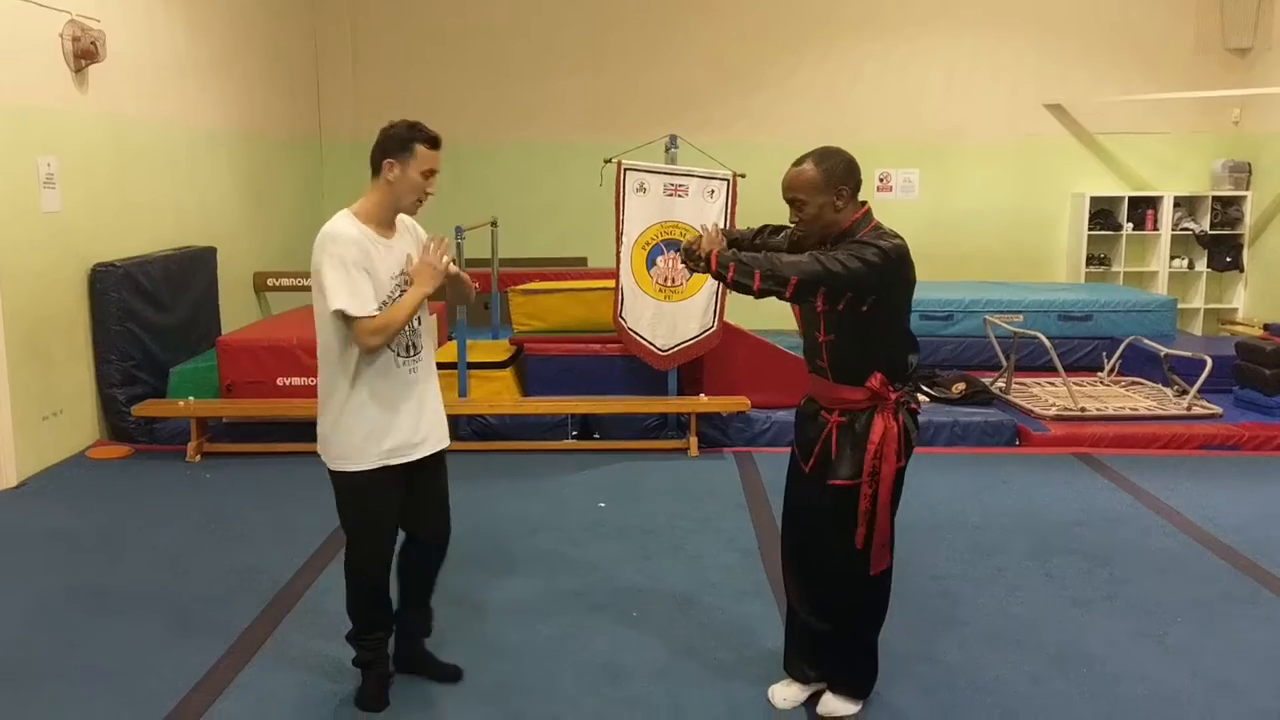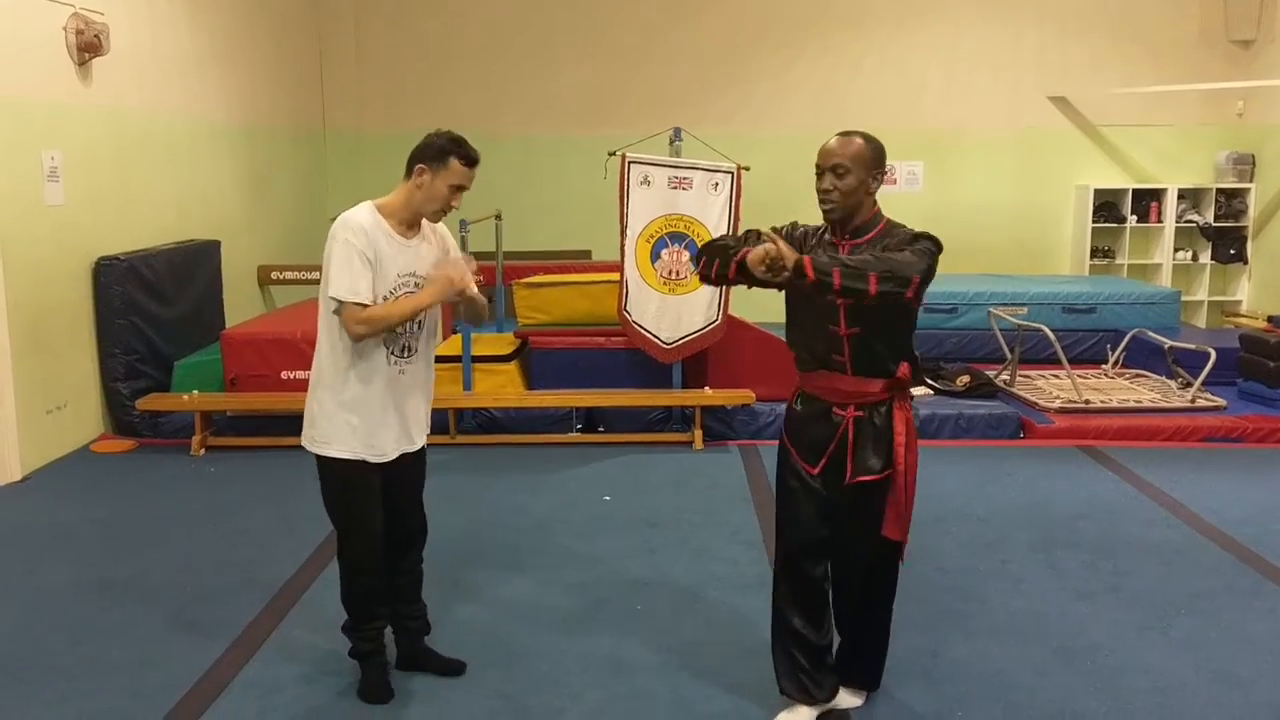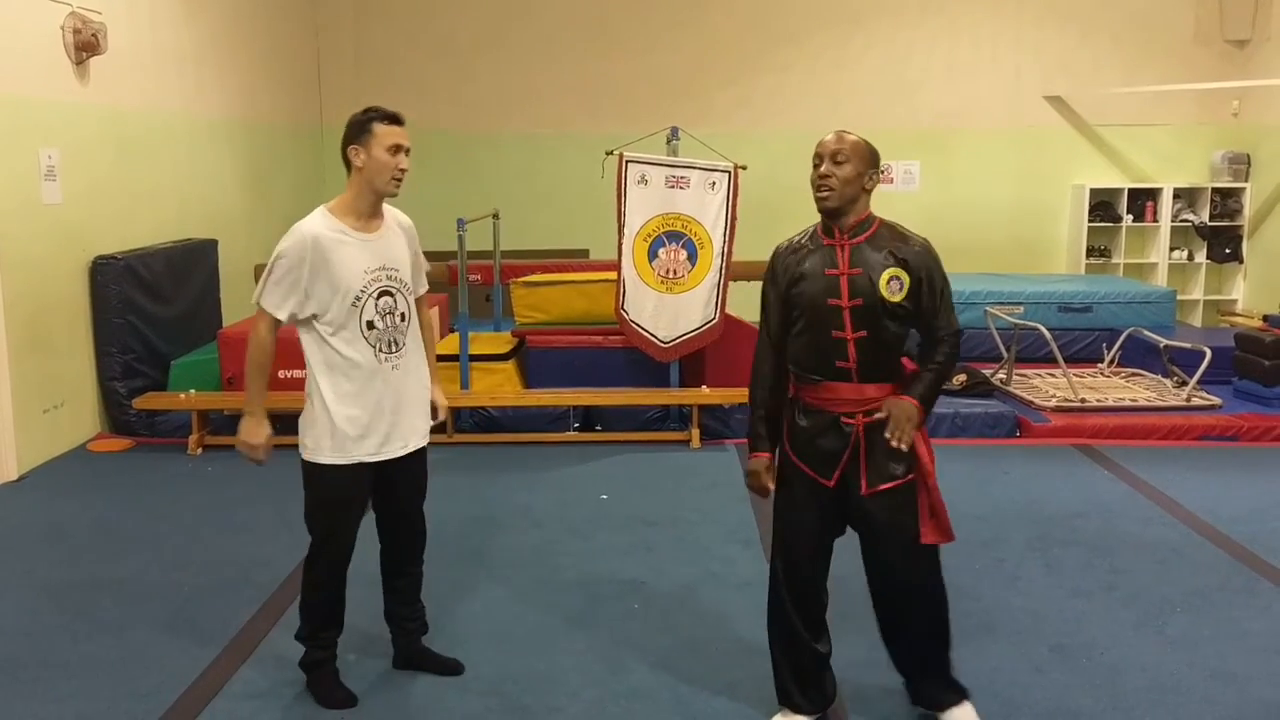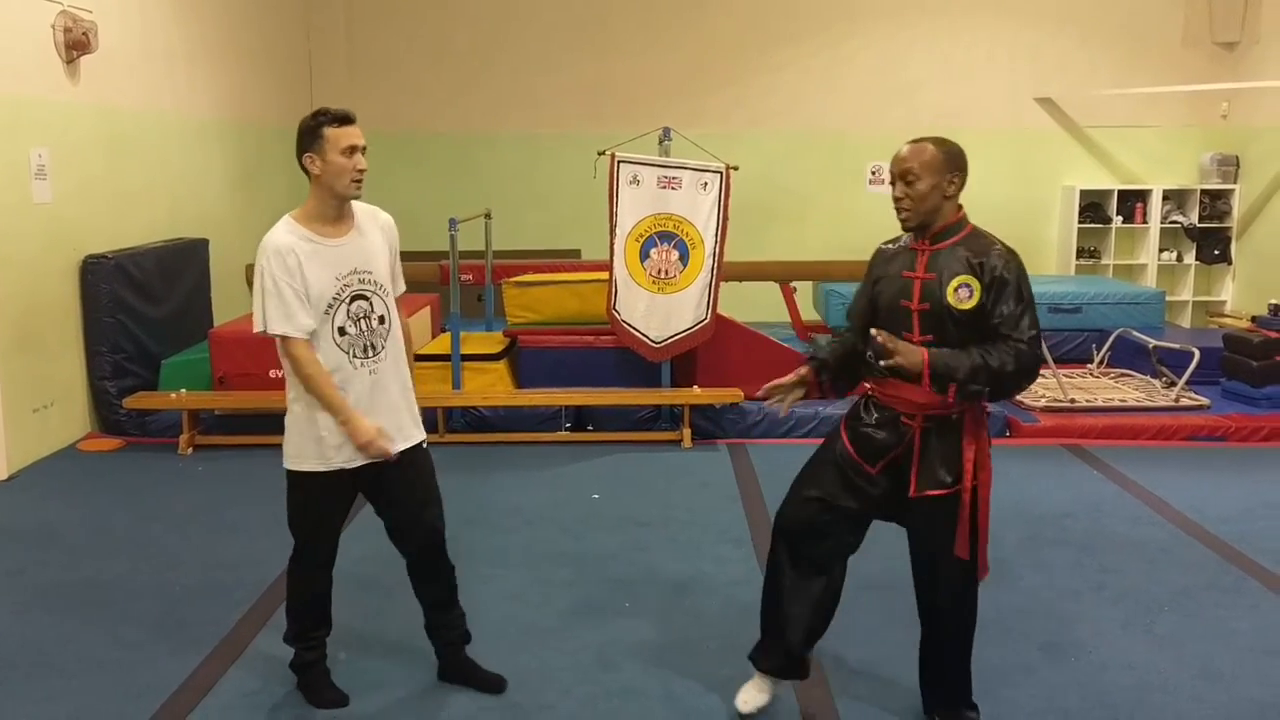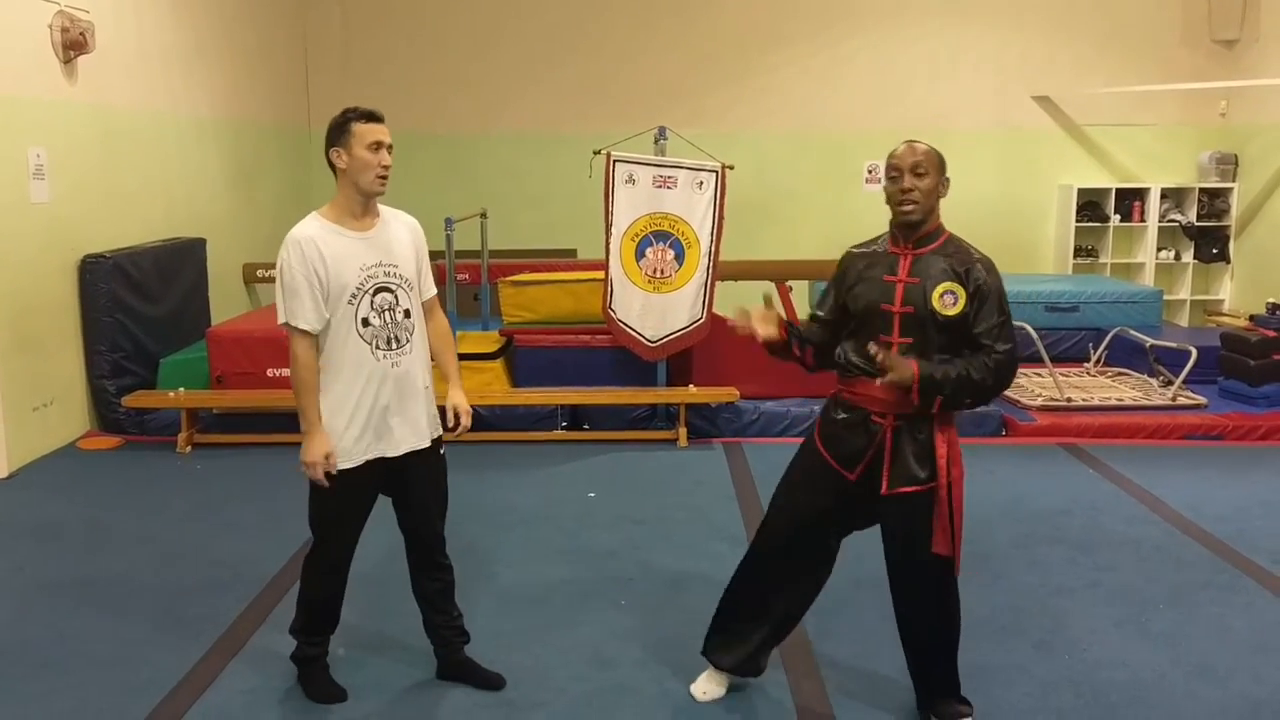
dt=0.5s
person 1, frame 1
left shoulder: (408, 230)
right shoulder: (340, 239)
left elbow: (462, 296)
right elbow: (371, 333)
left wrist: (451, 276)
right wrist: (420, 285)
left hip: (418, 427)
right hip: (363, 437)
left knee: (431, 537)
right knee: (370, 552)
left ankle: (411, 645)
right ankle: (373, 662)
person 1, frame 2
left shoulder: (438, 237)
right shoulder: (355, 229)
left elbow: (478, 316)
right elbow: (359, 321)
left wrist: (466, 292)
right wrist: (433, 292)
left hip: (405, 425)
right hip: (348, 426)
left knee: (407, 537)
right knee: (362, 544)
left ankle: (411, 641)
right ankle: (369, 653)
person 1, frame 3
left shoulder: (403, 228)
right shoulder: (311, 240)
right elbow: (268, 328)
left wrist: (432, 380)
right wrist: (254, 415)
left hip: (404, 427)
right hip: (340, 437)
left knee: (407, 541)
right knee: (331, 553)
left ankle: (408, 641)
right ankle: (319, 661)
person 1, frame 4
left shoulder: (381, 226)
right shoulder: (282, 248)
right elbow: (295, 349)
left wrist: (404, 391)
right wrist: (351, 422)
left hip: (399, 426)
right hip: (323, 443)
left knee: (427, 540)
right knee: (314, 557)
left ankle: (453, 654)
right ankle: (309, 663)
person 1, frame 5
left shoulder: (407, 229)
right shoulder: (308, 242)
left elbow: (432, 313)
right elbow: (300, 344)
left wrist: (454, 387)
right wrist: (312, 432)
left hip: (417, 428)
right hip: (347, 437)
left knee: (429, 545)
right knee: (331, 553)
left ankle: (451, 652)
right ankle: (311, 657)
person 2, frame 1
left shoulder: (883, 254)
right shoulder: (816, 239)
left elbow: (801, 277)
right elbow: (764, 243)
left wrist: (718, 261)
right wrist: (715, 240)
left hip: (871, 428)
right hip: (821, 417)
left knee: (856, 558)
right knee: (803, 547)
right ankle: (809, 665)
person 2, frame 2
left shoulder: (910, 246)
right shoulder: (800, 239)
left elbow: (895, 277)
right elbow: (708, 261)
left wrist: (804, 267)
right wrist: (749, 257)
left hip: (876, 427)
right hip: (810, 419)
left knee: (866, 559)
right knee: (798, 555)
person 2, frame 3
left shoulder: (908, 252)
right shoulder: (790, 257)
left elbow: (943, 340)
right elbow: (771, 355)
left wrist: (917, 399)
right wrist: (762, 445)
left hip: (888, 434)
right hip: (811, 434)
left knee: (909, 574)
right knee: (796, 572)
person 2, frame 4
left shoulder: (993, 262)
right shoulder: (889, 257)
left elbow: (1021, 358)
left wrist: (931, 363)
right wrist: (813, 374)
left hip: (947, 440)
right hip: (874, 425)
left knee: (948, 580)
right knee: (803, 524)
right ankle: (775, 663)
person 2, frame 5
left shoulder: (971, 270)
right shoulder: (860, 261)
left elbow: (997, 365)
right elbow: (826, 338)
left wrist: (923, 376)
right wrist: (780, 331)
left hip: (918, 441)
right hip: (844, 429)
left knee: (925, 576)
right knee: (785, 542)
right ankle: (729, 657)
